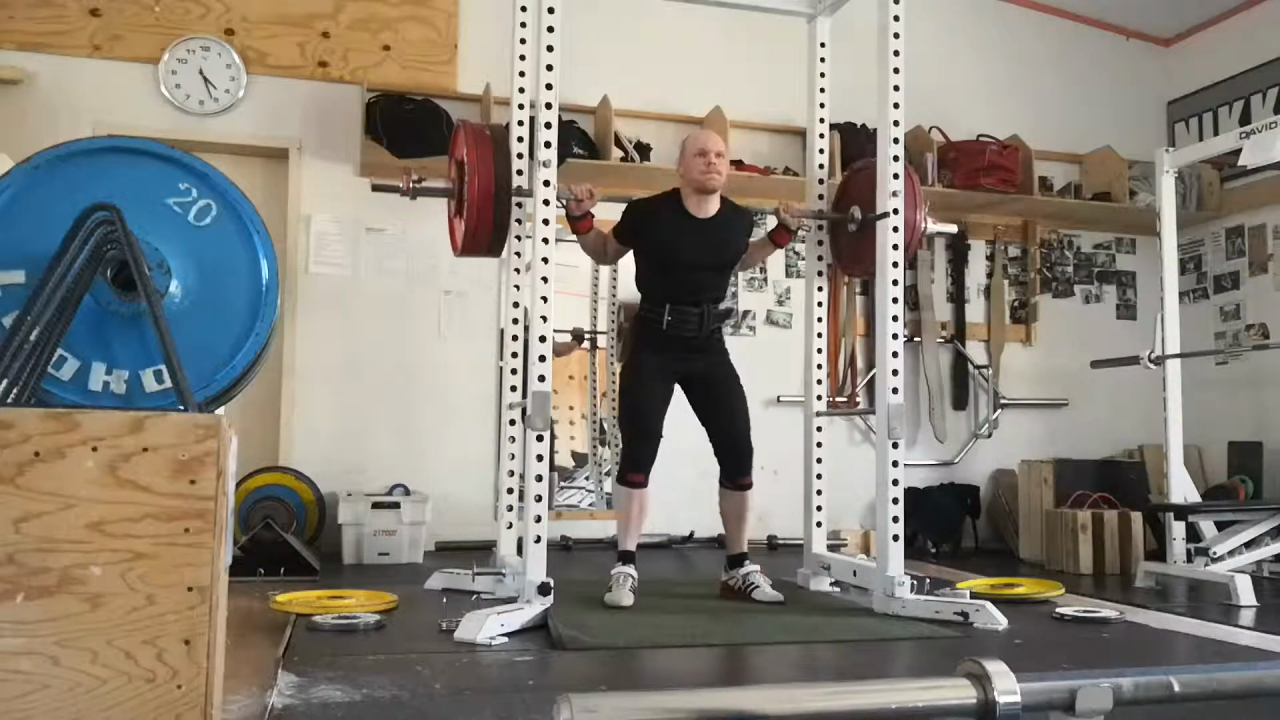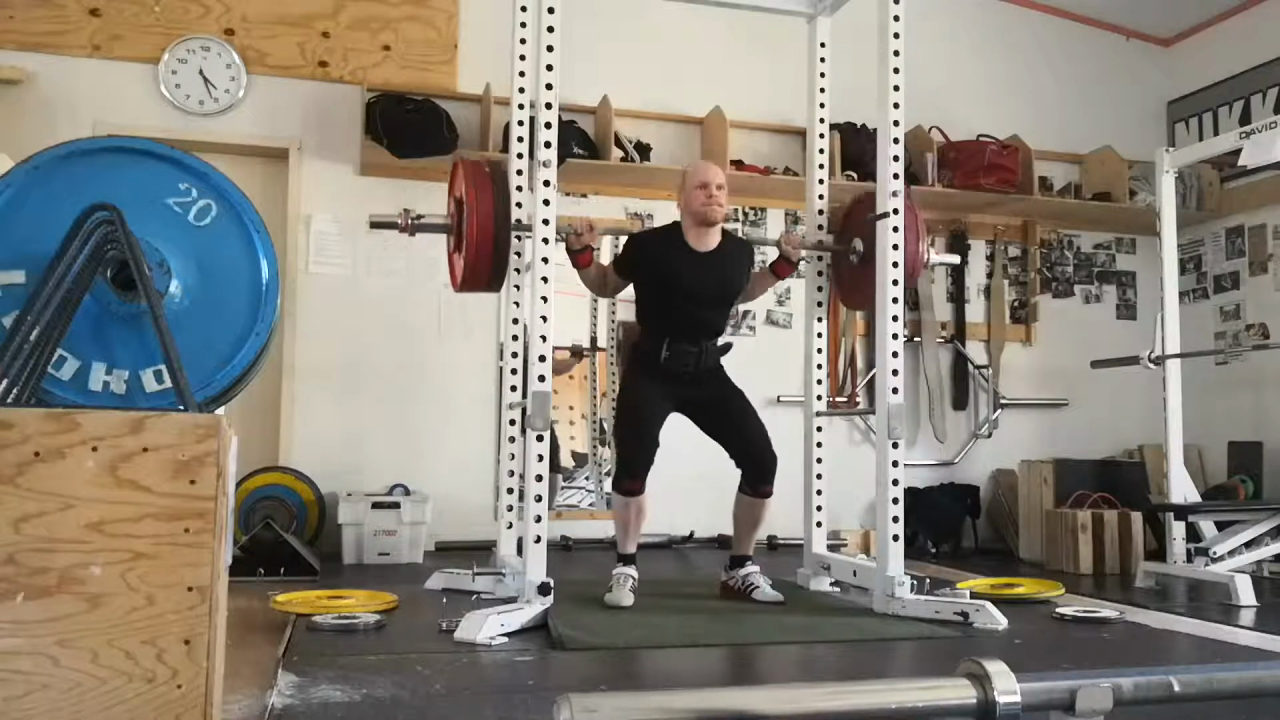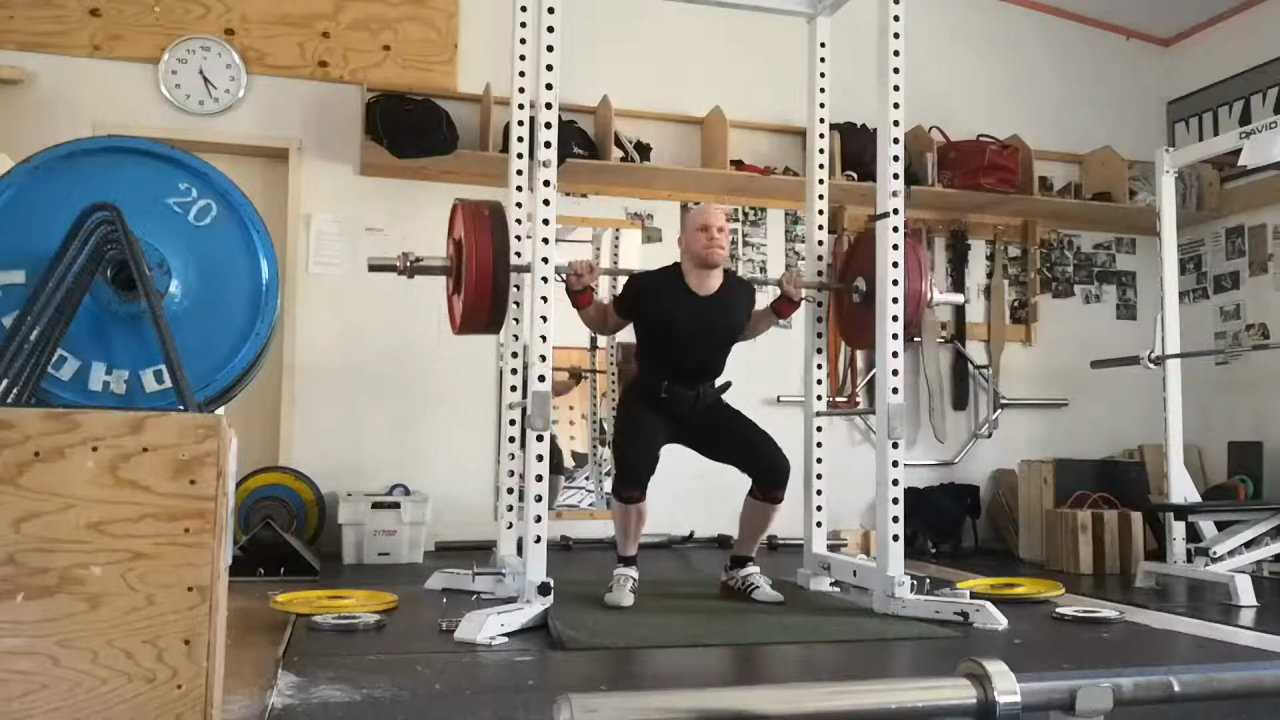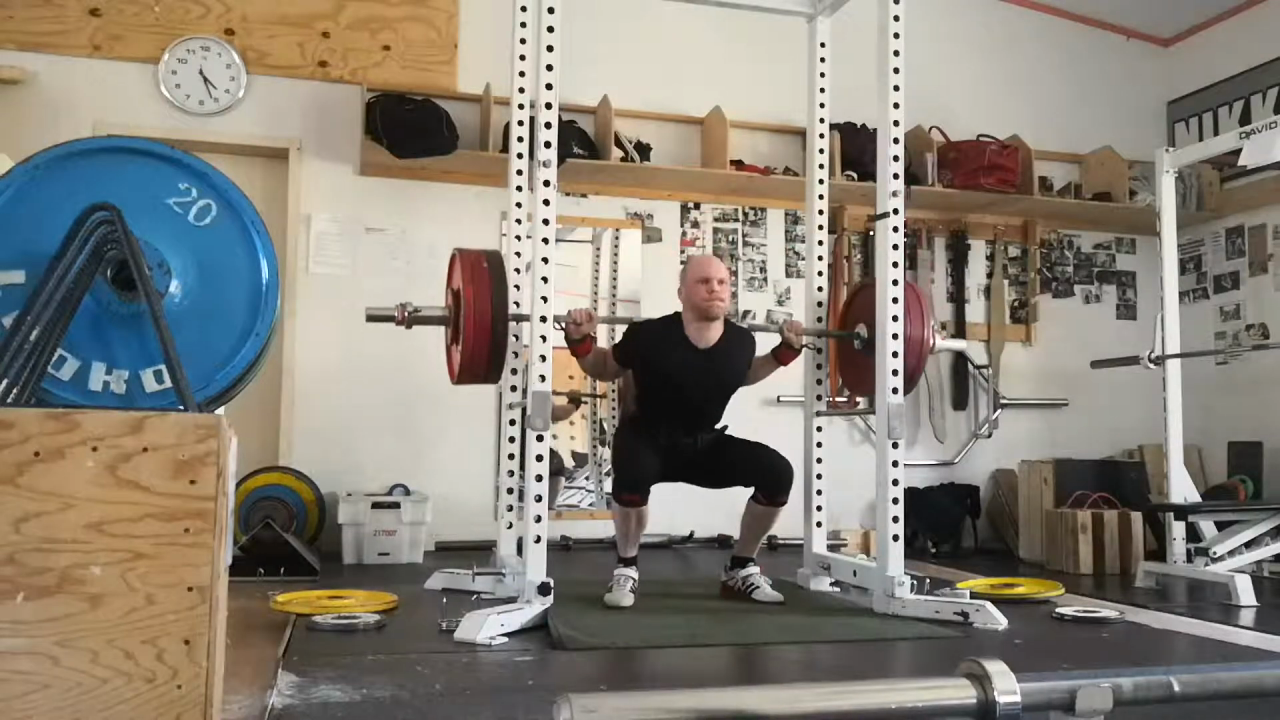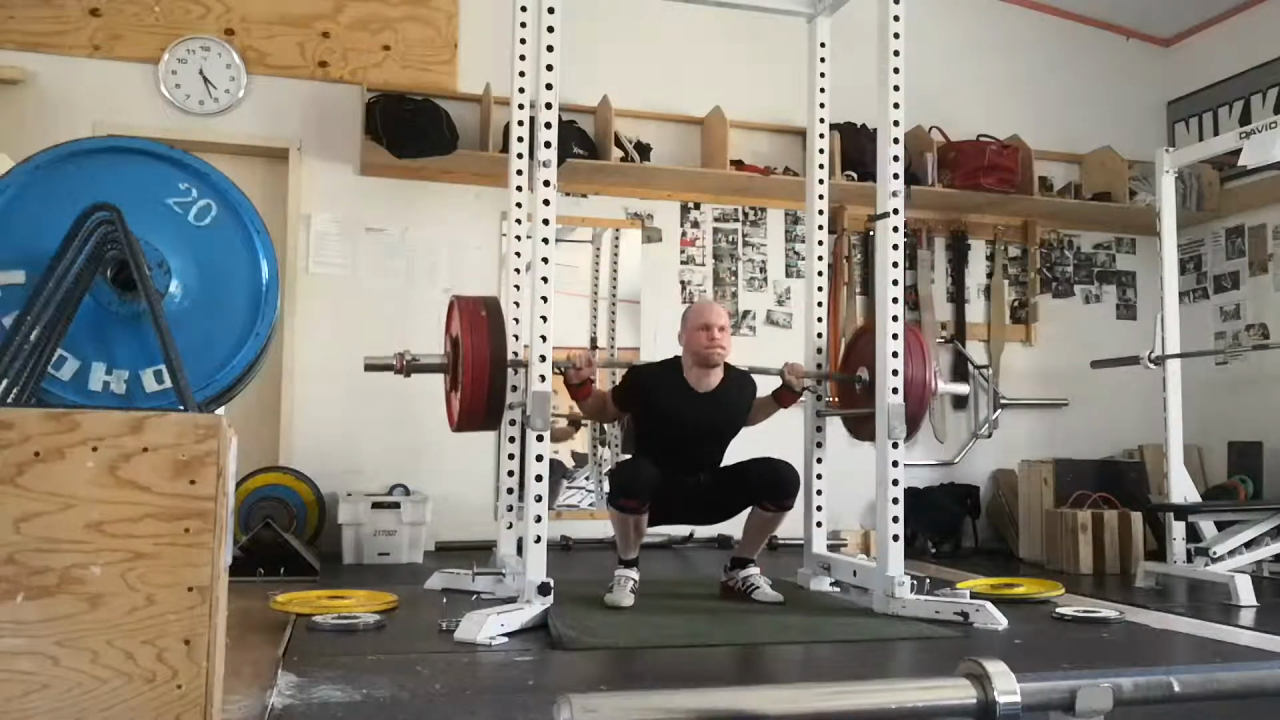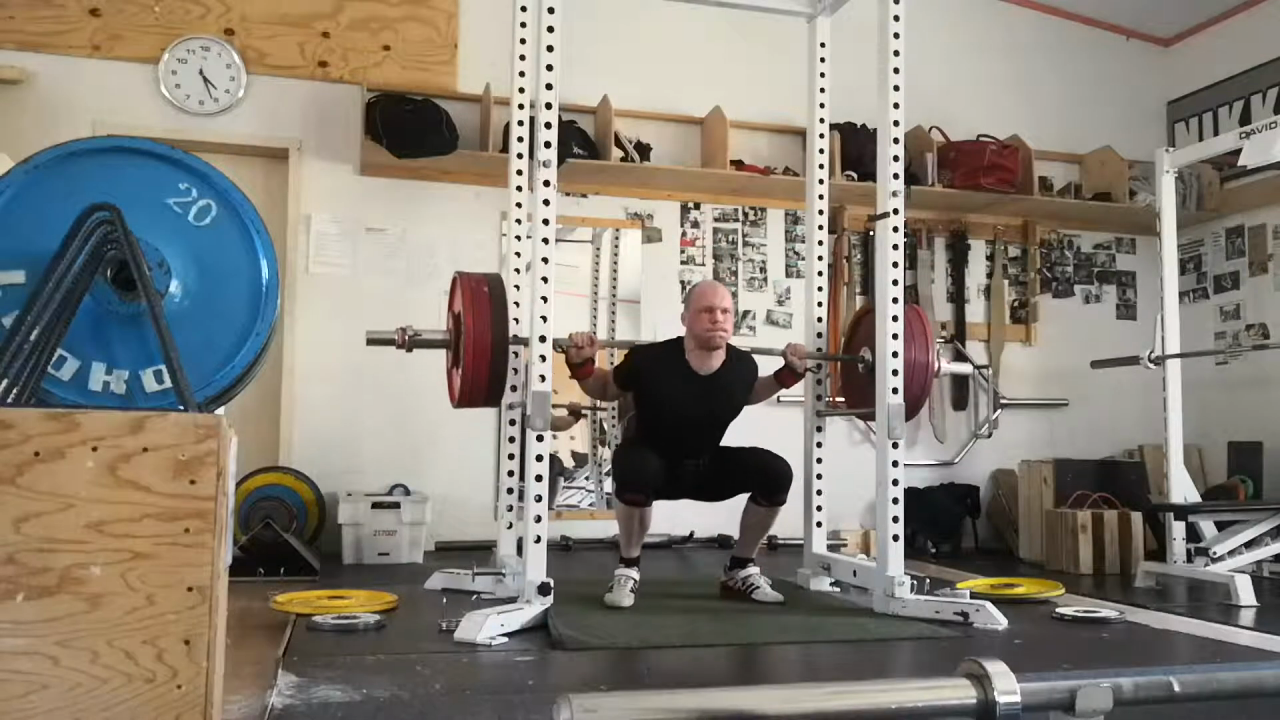
dt=0.3s
person 1, frame 1
left shoulder: (738, 220)
right shoulder: (649, 213)
right elbow: (606, 253)
left wrist: (783, 233)
right wrist: (580, 219)
left hip: (707, 346)
right hip: (653, 344)
left knee: (738, 453)
right knee: (639, 454)
left ankle: (738, 569)
right ankle: (625, 569)
person 1, frame 2
left shoulder: (739, 251)
right shoulder: (650, 246)
right elbow: (606, 286)
left wrist: (784, 265)
right wrist: (581, 253)
left hip: (707, 373)
right hip: (652, 371)
left knee: (761, 459)
right knee: (634, 461)
left ankle: (740, 569)
right ankle: (625, 570)
person 1, frame 3
left shoulder: (740, 293)
right shoulder: (650, 287)
right elbow: (606, 324)
left wrist: (785, 304)
right wrist: (581, 293)
left hip: (707, 404)
right hip: (649, 403)
left knee: (774, 466)
right knee: (634, 468)
left ankle: (740, 569)
right ankle: (626, 569)
person 1, frame 4
left shoulder: (740, 342)
right shoulder: (650, 336)
right elbow: (605, 370)
left wrist: (785, 351)
right wrist: (581, 341)
left hip: (706, 444)
right hip: (648, 439)
left knee: (778, 473)
right knee: (634, 473)
left ankle: (740, 570)
right ankle: (626, 570)
person 1, frame 5
left shoulder: (741, 386)
right shoulder: (650, 380)
right elbow: (604, 411)
left wrist: (787, 393)
right wrist: (579, 385)
left hip: (709, 490)
right hip: (652, 491)
left knee: (783, 479)
right knee: (630, 476)
left ankle: (740, 571)
right ankle: (627, 571)
person 1, frame 6
left shoulder: (742, 367)
right shoulder: (650, 361)
right elbow: (606, 390)
left wrist: (789, 375)
right wrist: (581, 365)
left hip: (708, 467)
right hip: (652, 465)
left knee: (775, 472)
right knee: (636, 468)
left ankle: (739, 570)
right ankle: (628, 570)
